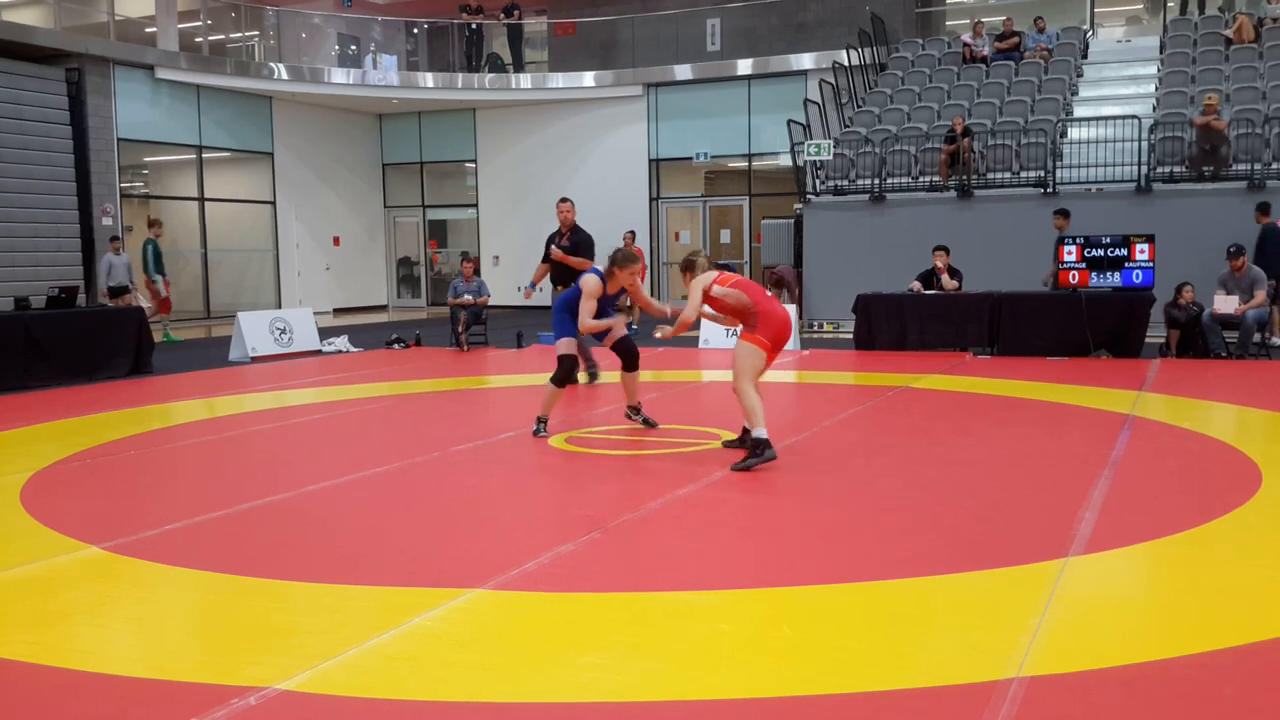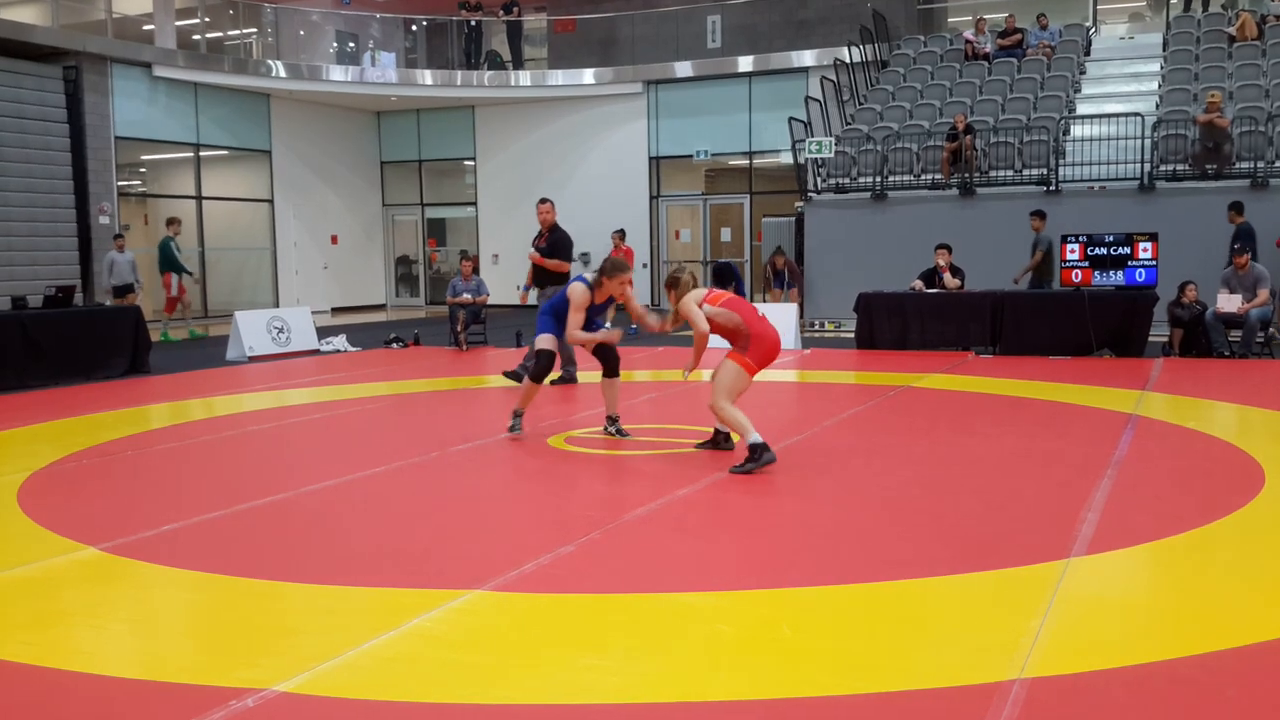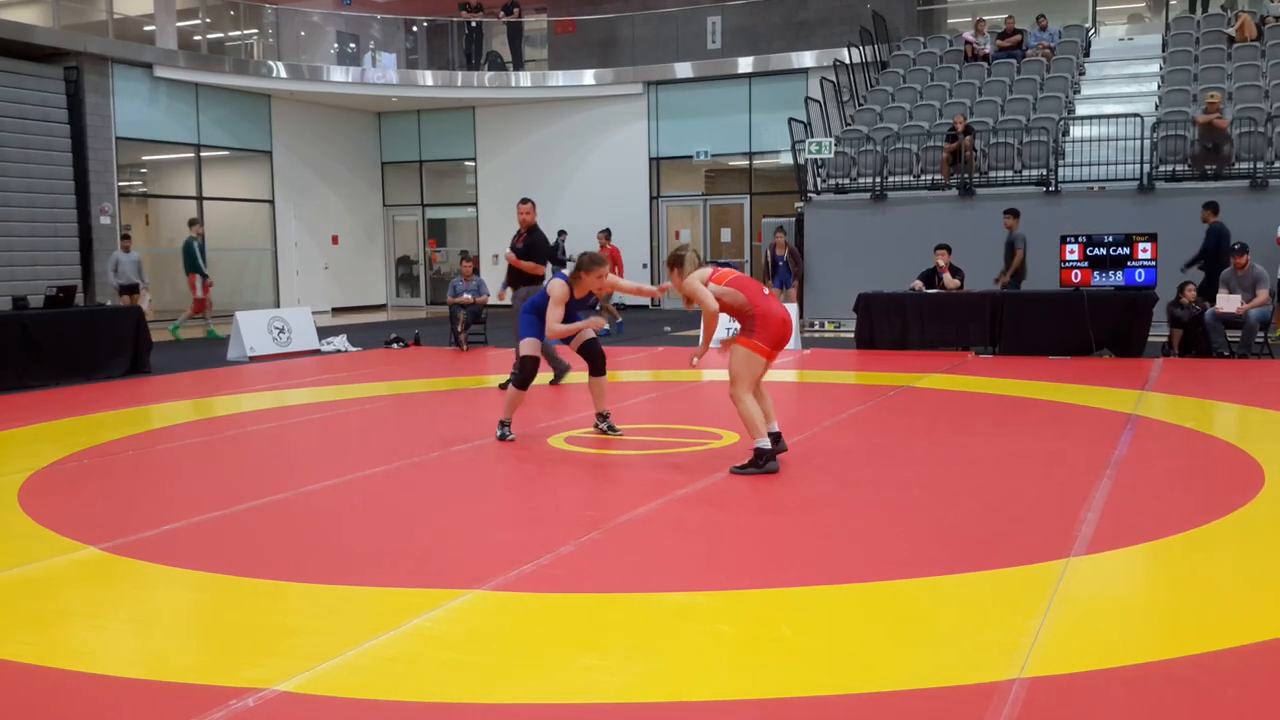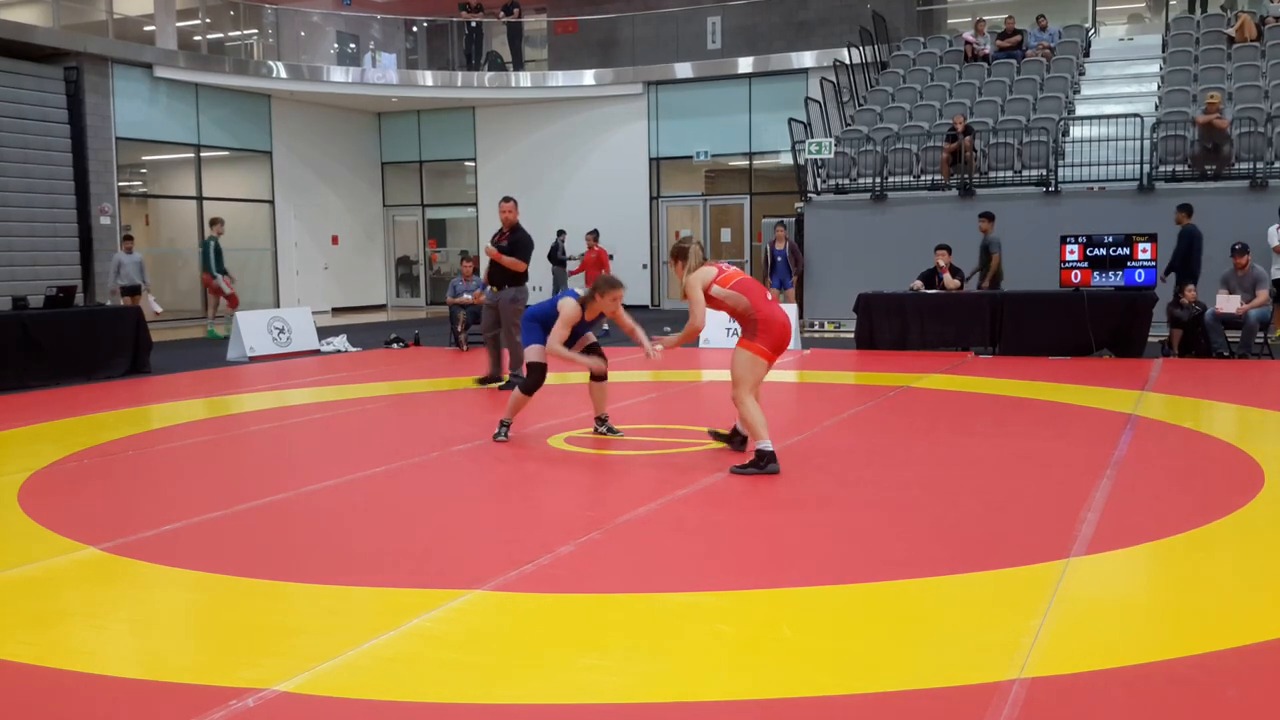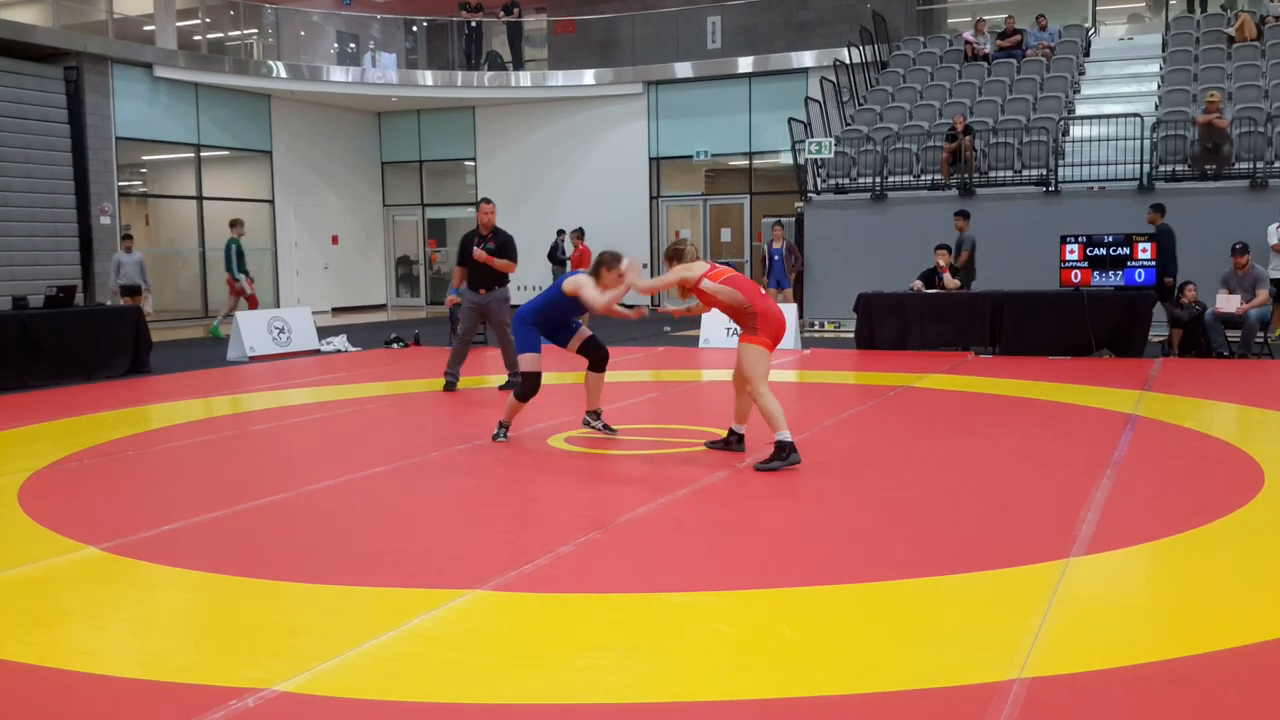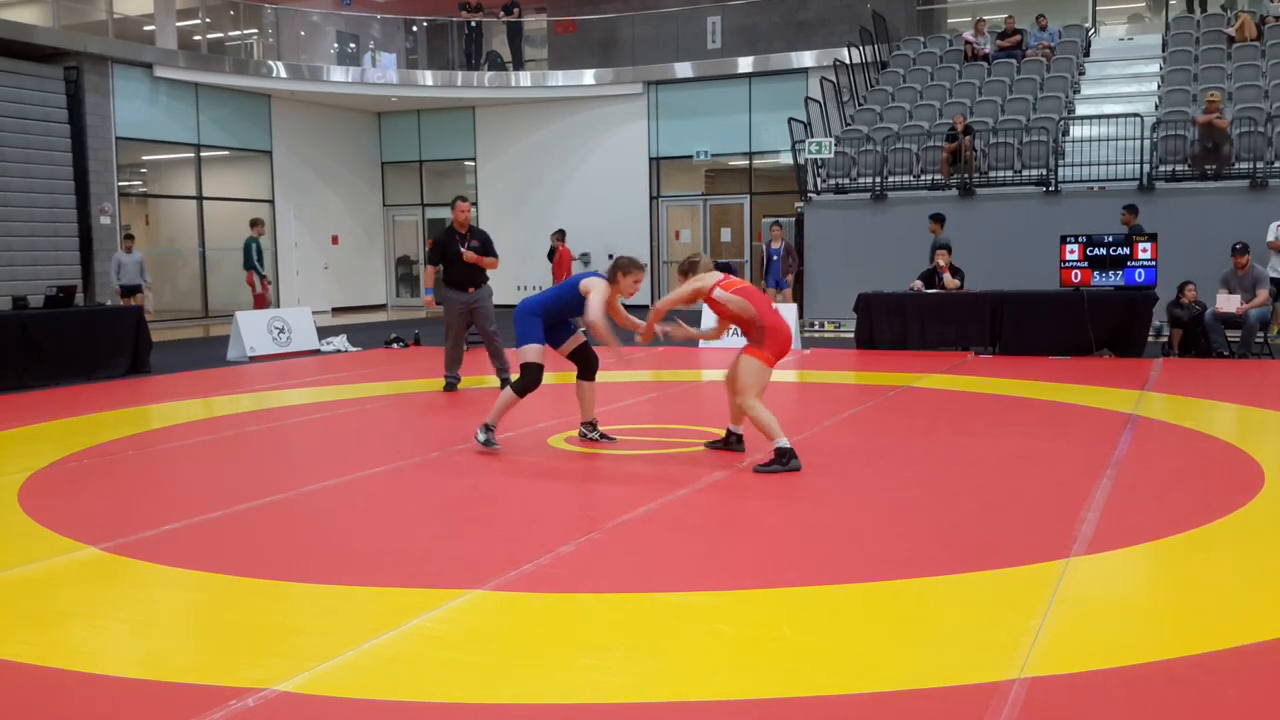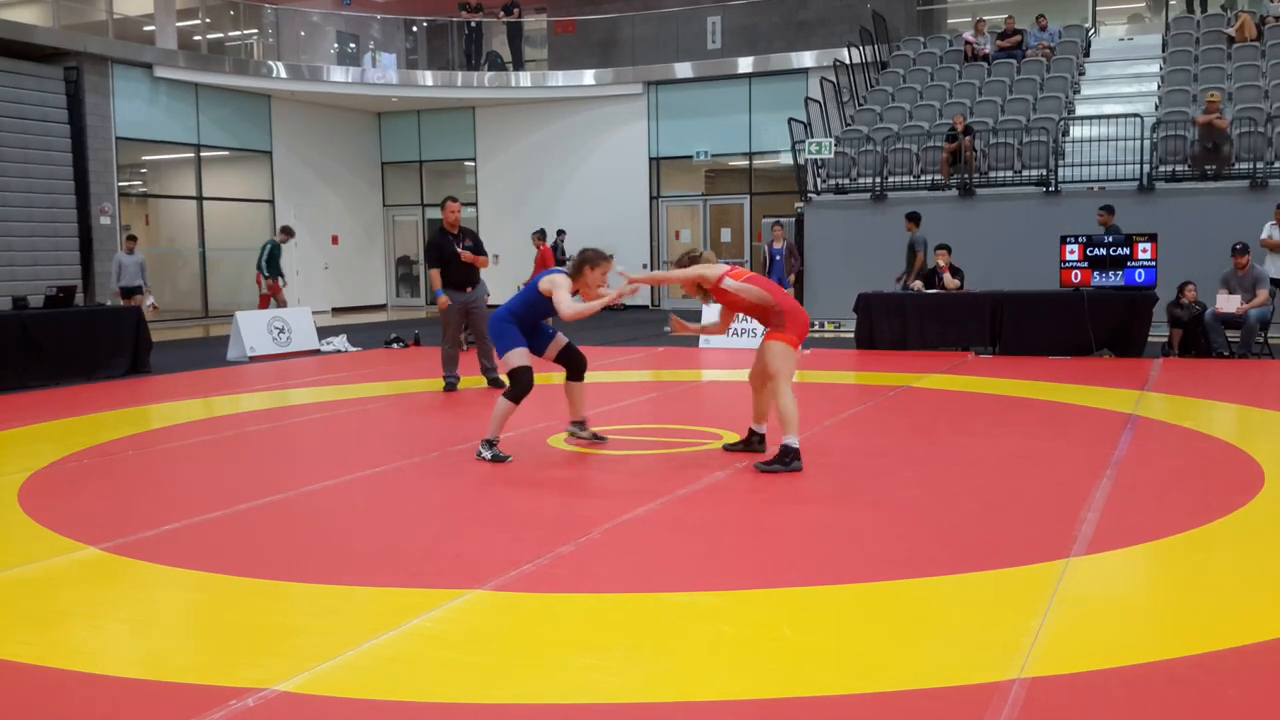
dt=0.3s
person 1, frame 1
left shoulder: (698, 282)
right shoulder: (723, 278)
left elbow: (688, 319)
left wrist: (671, 331)
right wrist: (709, 315)
left hip: (764, 321)
right hip: (779, 319)
left knee: (742, 385)
right knee: (747, 380)
left ankle: (761, 445)
right ankle: (750, 434)
person 1, frame 2
left shoulder: (687, 301)
right shoulder: (709, 295)
left elbow: (703, 330)
left wrist: (695, 361)
left hip: (754, 340)
right hip: (768, 338)
left knee: (718, 404)
right knee: (720, 382)
left ankle: (759, 450)
right ankle: (721, 436)
person 1, frame 3
left shoulder: (690, 280)
right shoulder: (715, 273)
left elbow: (712, 309)
left wrist: (704, 346)
right wrist: (736, 339)
left hip: (762, 321)
right hip: (781, 317)
left knee: (739, 392)
right knee: (751, 383)
left ankle: (765, 455)
right ankle: (773, 436)
person 1, frame 4
left shoulder: (694, 279)
right shoulder: (720, 269)
left elbow: (697, 324)
left wrist: (675, 341)
right wrist: (706, 303)
left hip: (761, 326)
right hip: (779, 322)
left knee: (741, 395)
right knee: (748, 388)
left ankle: (766, 457)
right ankle: (739, 435)
person 1, frame 5
left shoulder: (687, 270)
right shoulder: (707, 271)
left elbow: (645, 287)
right elbow: (703, 307)
left wrist: (631, 277)
right wrist: (675, 311)
left hip: (761, 320)
right hip: (769, 317)
left knee: (756, 388)
right knee: (740, 381)
left ankle: (786, 448)
right ankle: (735, 437)
person 1, frame 6
left shoulder: (701, 281)
right shoulder: (720, 286)
left elbow: (661, 306)
right elbow: (718, 332)
left wrist: (648, 330)
right wrist: (691, 333)
left hip: (767, 333)
right hip: (774, 332)
left knee: (745, 401)
right knee: (733, 382)
left ankle: (786, 454)
right ankle: (733, 437)
person 1, frame 7
left shoulder: (707, 272)
right shoulder: (724, 282)
left elbow: (666, 277)
right elbow: (723, 326)
left wrist: (636, 278)
right wrist: (691, 328)
left hip: (788, 320)
right hip: (785, 319)
left knee: (778, 386)
right knee: (757, 379)
left ankle: (790, 453)
right ankle: (756, 438)
person 2, frame 1
left shoulder: (582, 237)
right shoulder: (552, 237)
left elbow: (587, 264)
right elbow: (545, 265)
left wrist: (563, 257)
right wrist: (532, 285)
right hip: (557, 291)
left ankle: (591, 367)
person 2, frame 2
left shoulder: (561, 237)
right shoulder: (538, 237)
left elbow: (564, 266)
left wrist: (540, 260)
right wrist: (526, 288)
left hip: (555, 291)
right hip: (546, 291)
left ankle: (524, 371)
right ankle: (569, 372)
person 2, frame 3
left shoulder: (538, 239)
right shoulder: (518, 236)
left elbow: (539, 269)
left wrist: (515, 261)
right wrist: (504, 285)
left hip: (529, 291)
right hip: (520, 291)
left knee: (523, 335)
right ankle: (559, 366)
person 2, frame 4
left shoulder: (522, 237)
right shoulder: (497, 235)
left elbow: (521, 266)
left wrist: (497, 255)
left hip: (513, 292)
right hip: (494, 292)
left knee: (511, 336)
right knee: (489, 332)
left ankle: (516, 377)
right ankle: (495, 372)
person 2, frame 5
left shoulder: (505, 238)
right shoulder: (468, 238)
left elbow: (511, 267)
right elbow: (460, 267)
left wrist: (488, 259)
right wrist: (454, 291)
left hip: (497, 294)
right hip: (472, 295)
left knee: (505, 337)
right knee: (462, 337)
left ankle: (515, 376)
right ankle: (451, 377)
person 2, frame 6
left shoulder: (481, 235)
right shoulder: (442, 238)
left elbow: (494, 263)
right elbow: (432, 266)
left wrist: (477, 259)
right wrist: (429, 291)
left hip: (480, 292)
right hip: (454, 294)
left knee: (491, 334)
right knee: (454, 339)
left ankle: (504, 374)
right ankle: (452, 378)
person 2, frame 7
left shoulder: (471, 235)
right shoulder: (435, 240)
left elbow: (485, 262)
right elbow: (433, 270)
left wrist: (473, 258)
right wrist: (439, 294)
left hip: (475, 292)
right hip: (452, 295)
left knee: (483, 335)
right knee: (450, 339)
left ankle: (491, 375)
right ankle: (450, 378)
person 3, frame 1
left shoulder: (630, 280)
right shoulder: (593, 281)
left elbow: (649, 305)
right elbow: (583, 326)
left wrist: (666, 310)
right wrist: (614, 322)
left hip: (600, 312)
right hip: (566, 313)
left knee: (630, 354)
right knee: (567, 367)
left ankle: (634, 410)
right ankle: (541, 421)
person 3, frame 2
left shoulder: (621, 288)
right shoulder: (581, 291)
left elbow: (638, 313)
right elbow: (571, 335)
left wrist: (653, 323)
right wrist: (602, 337)
left hip: (585, 319)
right hip: (552, 317)
left knee: (612, 359)
right knee: (544, 365)
left ankle: (612, 421)
right ankle: (518, 414)
person 3, frame 3
left shoulder: (602, 281)
right shoulder: (561, 286)
left elbow: (634, 288)
right elbow: (551, 331)
left wrist: (655, 290)
right wrist: (584, 324)
left hip: (566, 315)
right hip: (534, 315)
left knee: (597, 358)
right knee: (528, 369)
left ankle: (602, 419)
right ankle: (504, 424)
person 3, frame 4
left shoulder: (610, 305)
right shoulder: (573, 307)
left elbow: (632, 328)
right elbow: (552, 348)
left wrist: (646, 345)
right wrist: (584, 360)
left hip: (569, 327)
right hip: (536, 323)
left knee: (599, 365)
right knee: (536, 376)
left ankle: (601, 422)
right ankle: (504, 424)
person 3, frame 5
left shoulder: (602, 285)
right shoulder: (583, 281)
left elbow: (608, 308)
right elbow: (599, 306)
left wrist: (632, 314)
right wrist: (625, 286)
left hip: (555, 321)
right hip: (528, 321)
left knee: (599, 355)
right knee: (530, 384)
left ankle: (592, 416)
right ankle: (504, 424)
person 3, frame 6
left shoulder: (607, 292)
right shoulder: (600, 286)
left elbow: (624, 320)
right elbow: (594, 319)
right wrist: (615, 347)
left hip: (553, 320)
right hip: (530, 314)
left knee: (589, 363)
right knee: (531, 378)
left ankle: (588, 427)
right ankle: (487, 428)
person 3, frame 7
left shoulder: (577, 282)
right shoulder: (562, 281)
left elbow: (597, 297)
right elbow: (567, 313)
left wrist: (621, 292)
right wrist: (606, 300)
left hip: (529, 325)
right hip: (505, 323)
left knee: (576, 362)
right knee: (522, 382)
left ankle: (578, 425)
right ankle: (488, 444)
